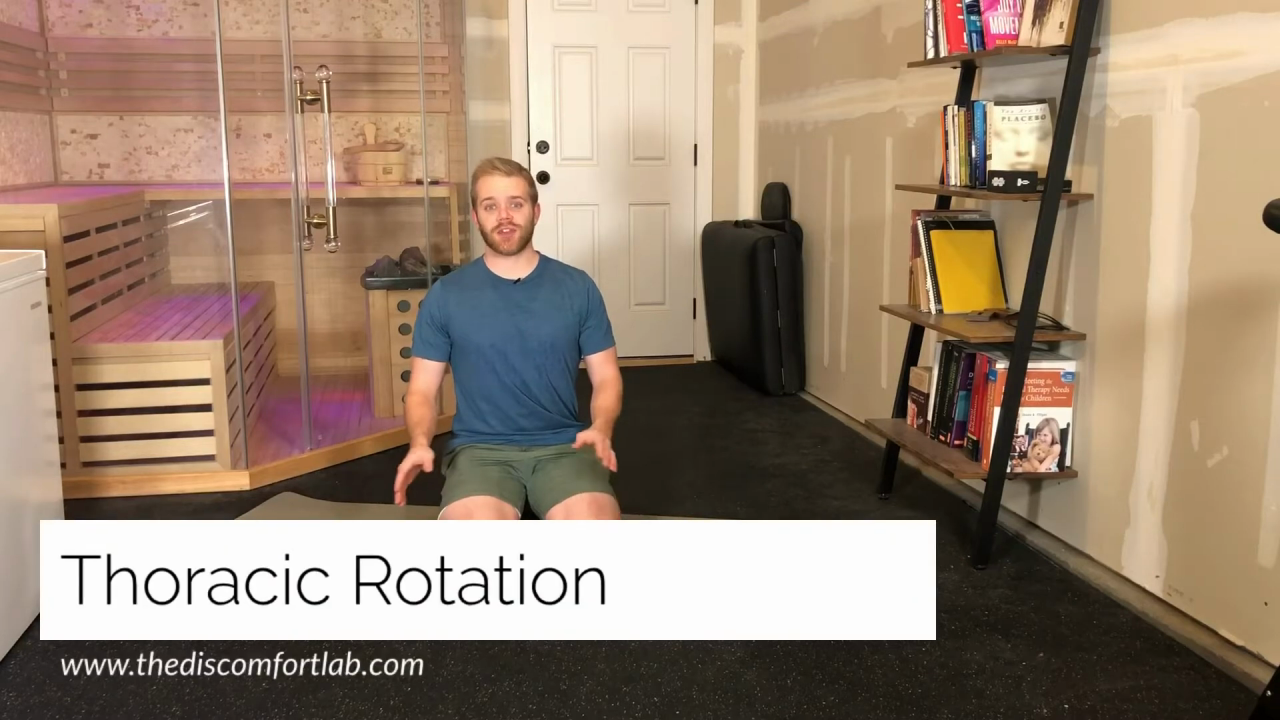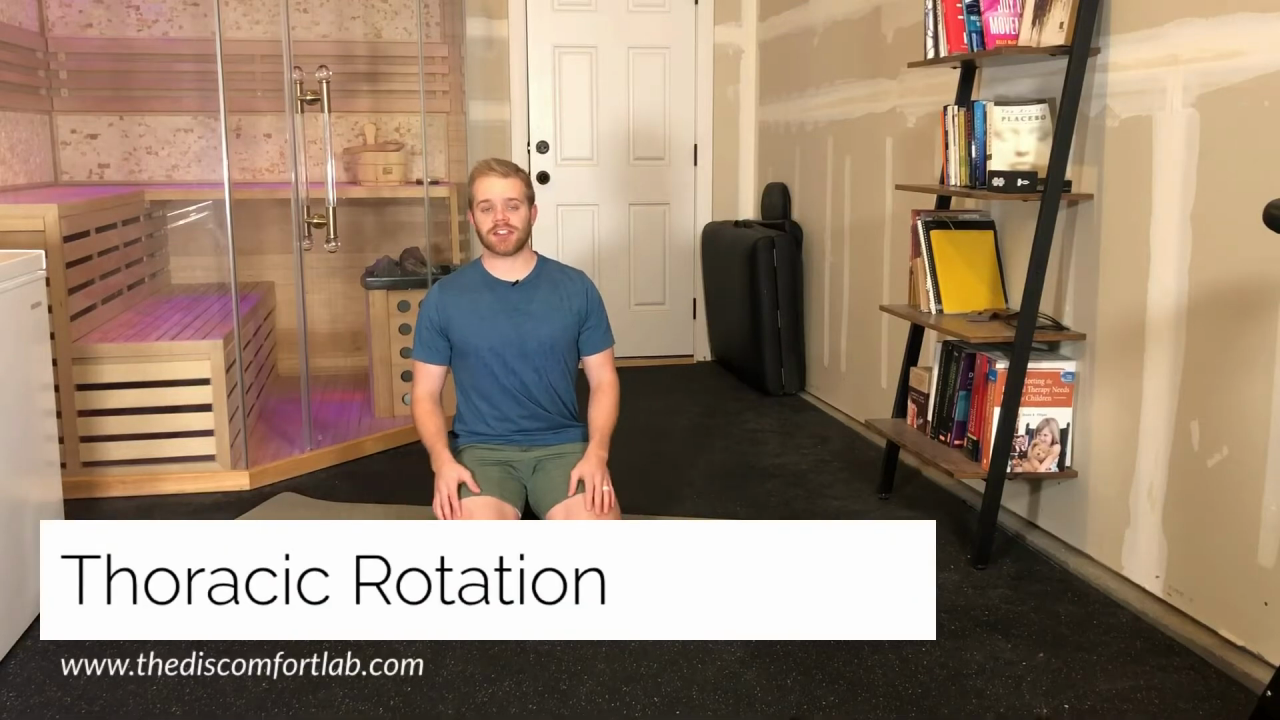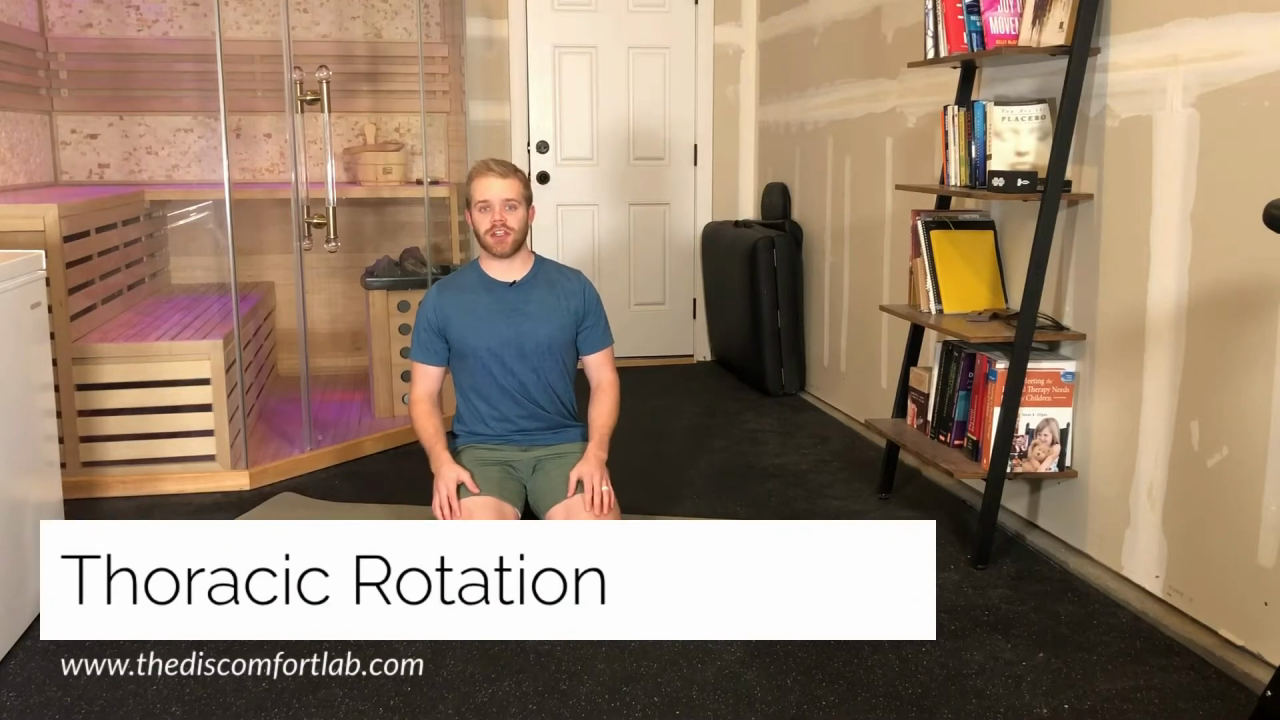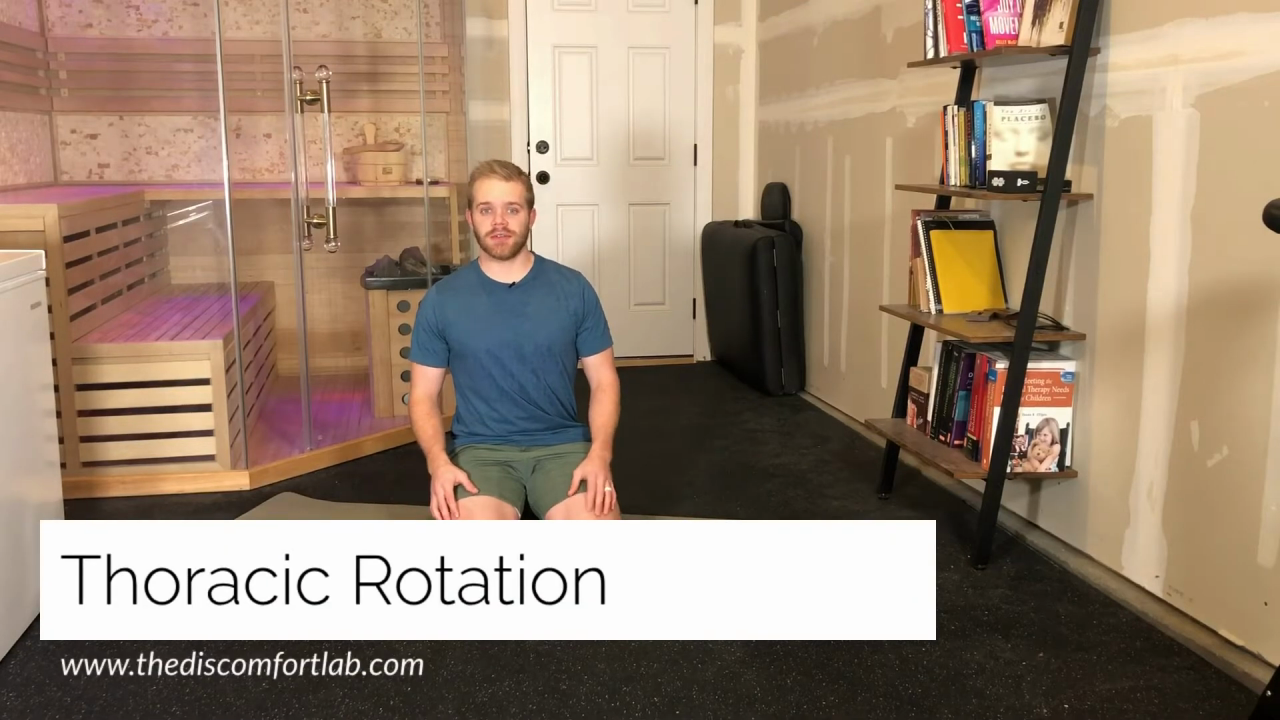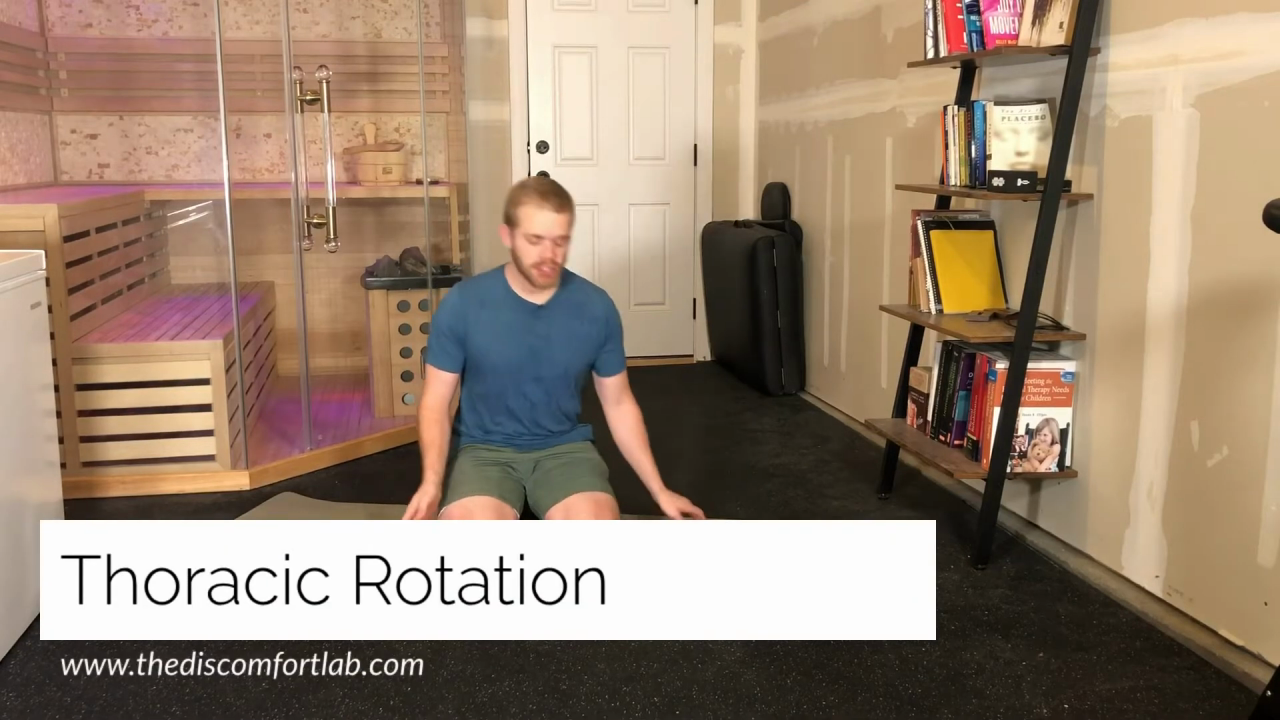
dt=0.4s
person 1, frame 1
left shoulder: (577, 288)
right shoulder: (445, 295)
left elbow: (606, 378)
right elbow: (422, 389)
left wrist: (601, 429)
right wrist: (420, 441)
left hip: (561, 445)
right hip: (481, 448)
person 1, frame 2
left shoulder: (576, 288)
right shoulder: (444, 298)
left elbow: (603, 381)
right elbow: (425, 394)
left wrist: (596, 453)
right wrist: (443, 460)
left hip: (562, 445)
right hip: (482, 448)
person 1, frame 3
left shoulder: (574, 288)
right shoulder: (442, 299)
left elbow: (604, 380)
right elbow: (424, 395)
left wrist: (595, 453)
right wrist: (441, 460)
left hip: (562, 445)
right hip: (481, 448)
person 1, frame 4
left shoulder: (573, 289)
right shoulder: (442, 300)
left elbow: (604, 381)
right elbow: (423, 396)
left wrist: (599, 453)
right wrist: (438, 462)
left hip: (562, 445)
right hip: (482, 448)
person 1, frame 5
left shoulder: (596, 307)
right shoulder: (462, 304)
left elbow: (619, 403)
right elbow: (436, 402)
left wrist: (659, 490)
right wrist: (431, 480)
left hip: (564, 448)
right hip: (484, 448)
